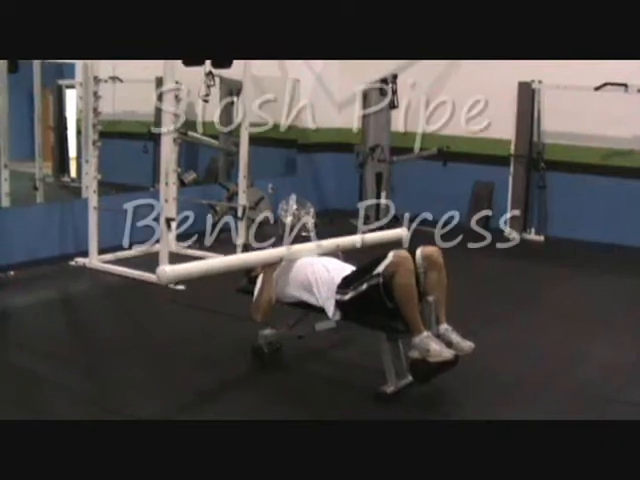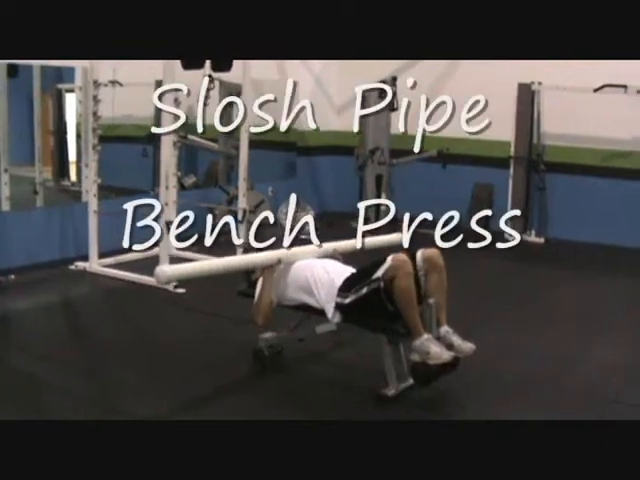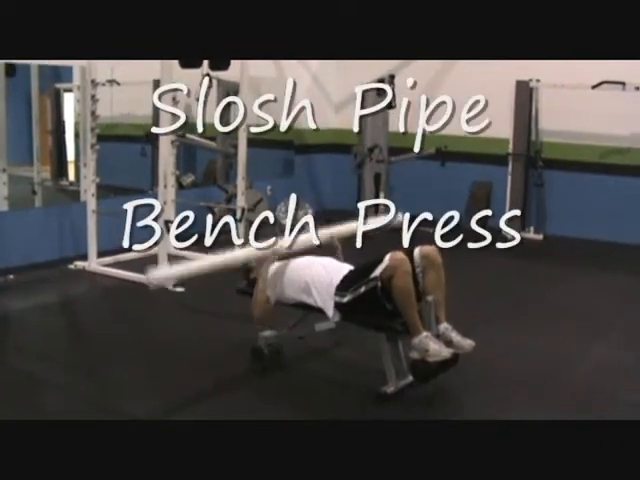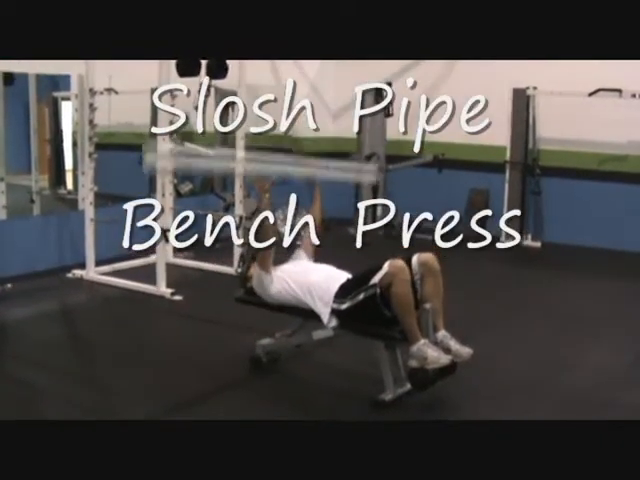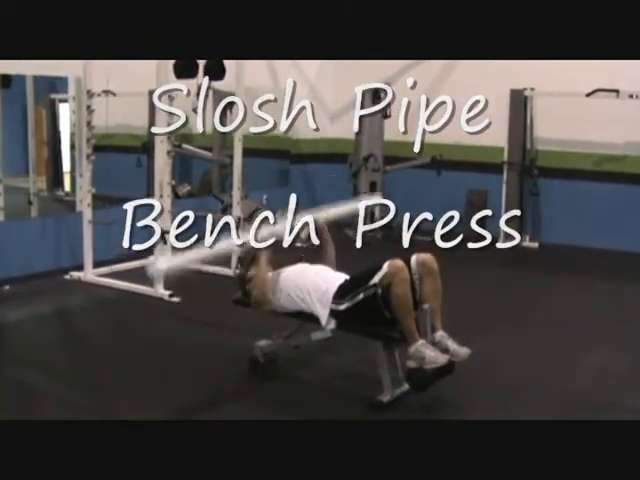
dt=0.7s
person 1, frame 1
left shoulder: (293, 263)
right shoulder: (269, 277)
right elbow: (259, 315)
left wrist: (335, 253)
right wrist: (268, 270)
left hip: (356, 282)
right hip: (342, 294)
left knee: (432, 255)
right knee: (400, 259)
left ankle: (442, 329)
right ankle: (420, 340)
person 1, frame 2
left shoulder: (295, 267)
right shoulder: (269, 280)
right elbow: (261, 320)
left wrist: (336, 258)
right wrist: (269, 273)
left hip: (357, 286)
right hip: (343, 298)
left knee: (431, 257)
right knee: (399, 263)
left ankle: (443, 332)
right ankle: (421, 343)
person 1, frame 3
left shoulder: (292, 265)
right shoulder: (269, 276)
right elbow: (259, 316)
left wrist: (336, 248)
right wrist: (263, 267)
left hip: (353, 281)
right hip: (342, 294)
left knee: (429, 254)
right knee: (398, 261)
left ankle: (443, 329)
right ankle: (419, 340)
person 1, frame 4
left shoulder: (292, 268)
right shoulder: (266, 285)
left elbow: (313, 230)
right elbow: (263, 248)
left wrist: (315, 189)
right wrist: (264, 200)
left hip: (352, 289)
right hip: (339, 303)
left knee: (428, 262)
right knee: (397, 269)
left ankle: (441, 338)
right ankle: (418, 350)
person 1, frame 5
left shoulder: (286, 274)
right shoulder: (263, 287)
left elbow: (330, 266)
right elbow: (258, 297)
left wrist: (323, 231)
right wrist: (261, 254)
left hip: (348, 287)
right hip: (337, 302)
left knee: (426, 261)
right knee: (396, 268)
left ankle: (439, 337)
right ankle: (416, 349)
